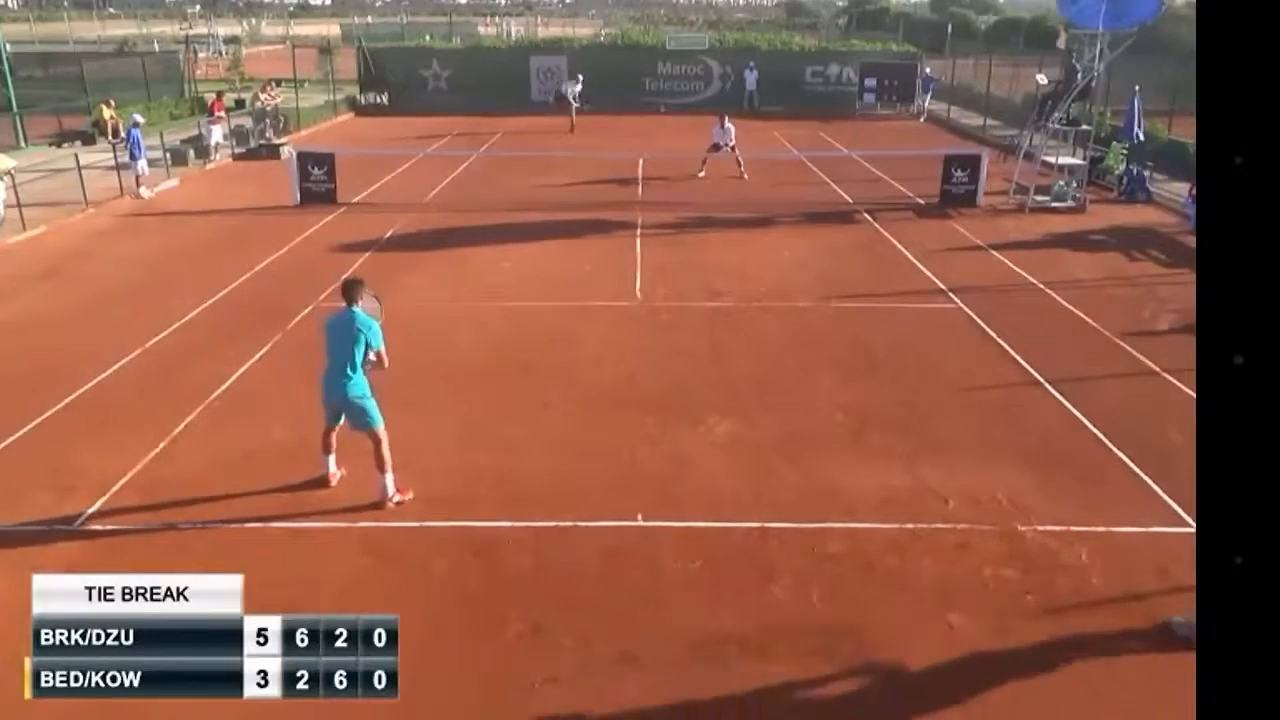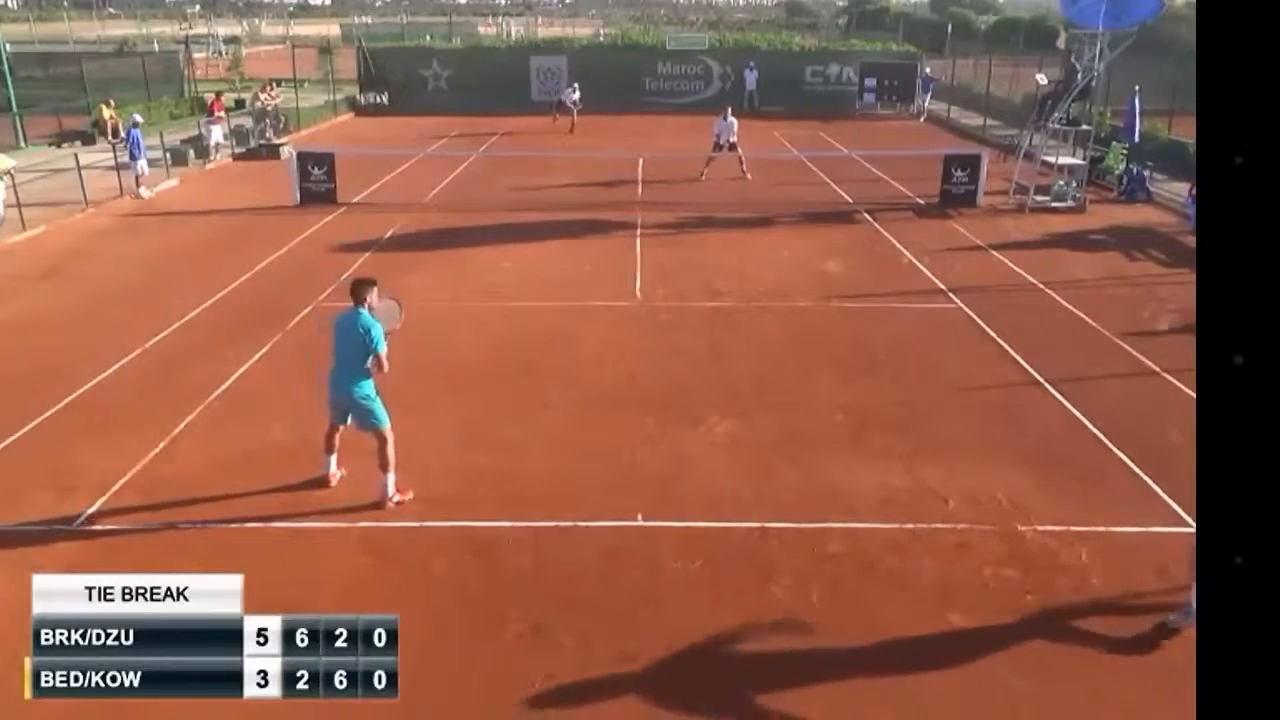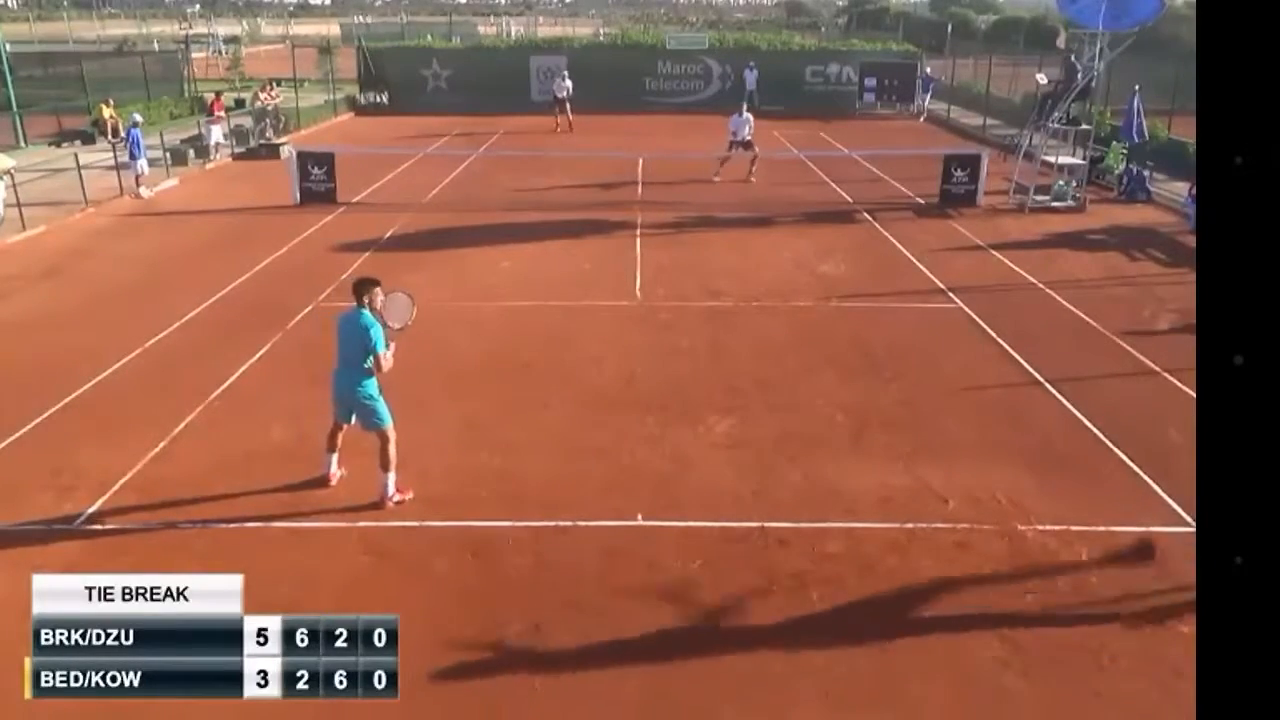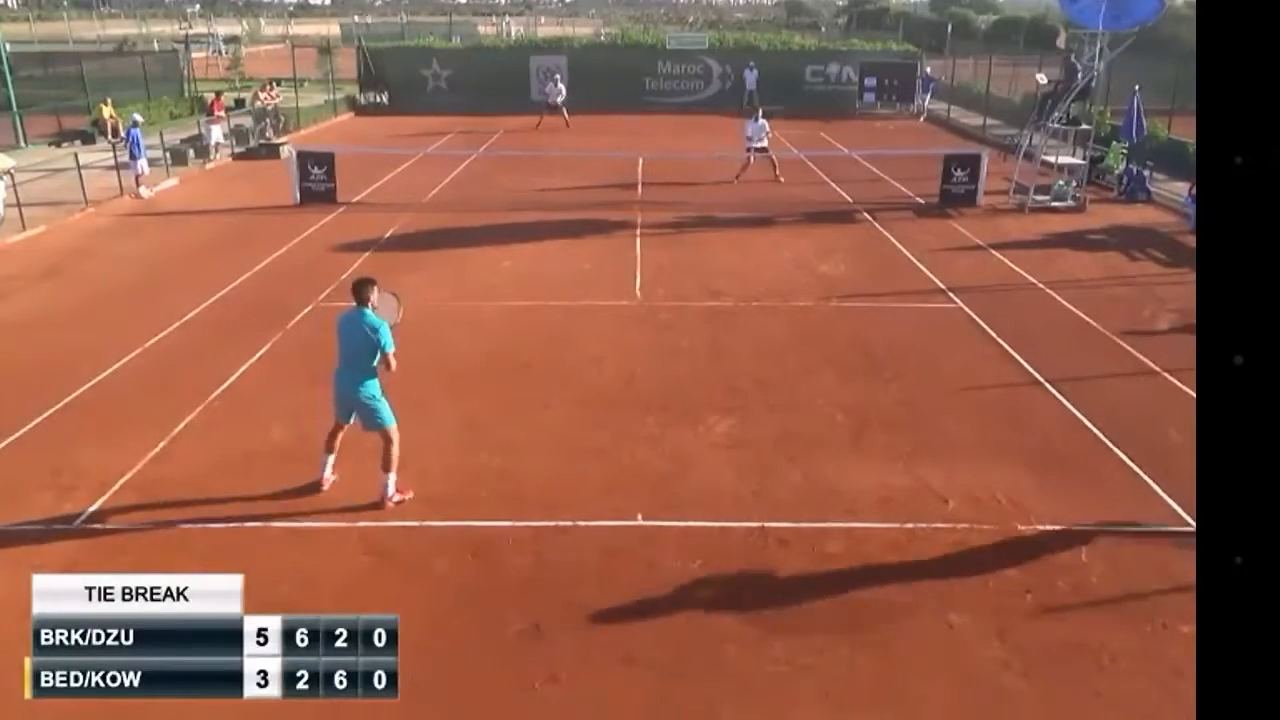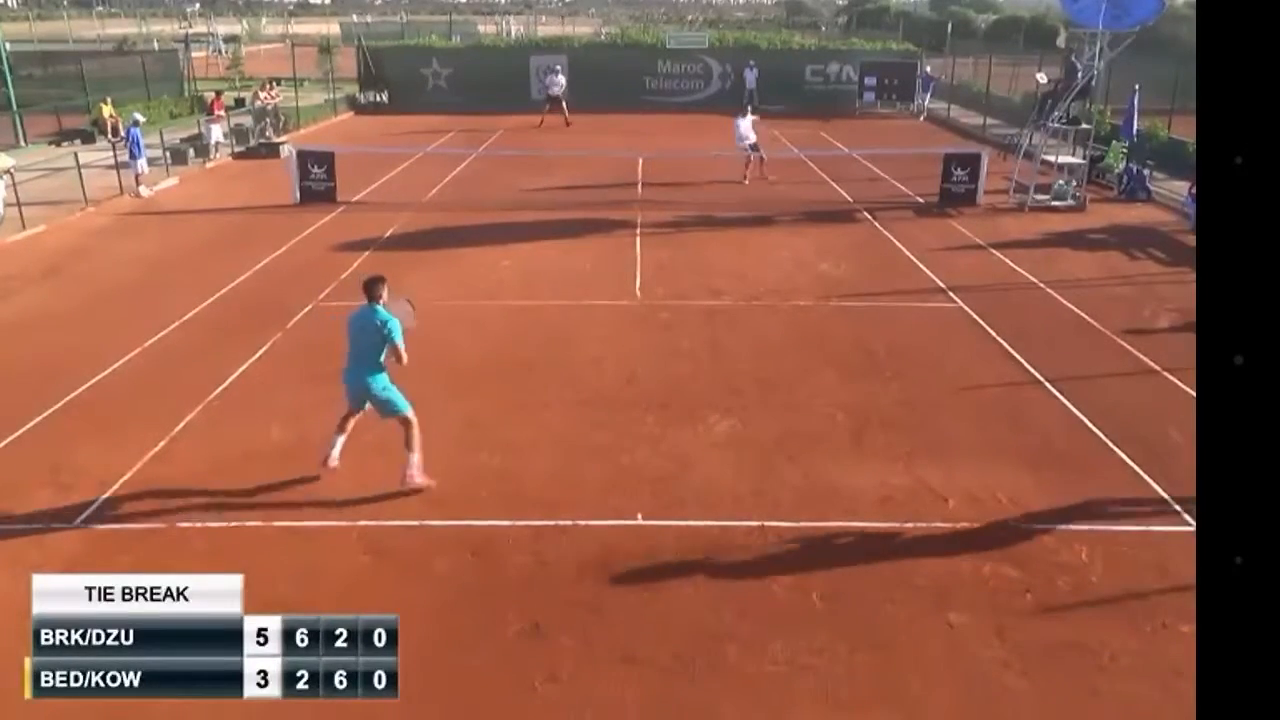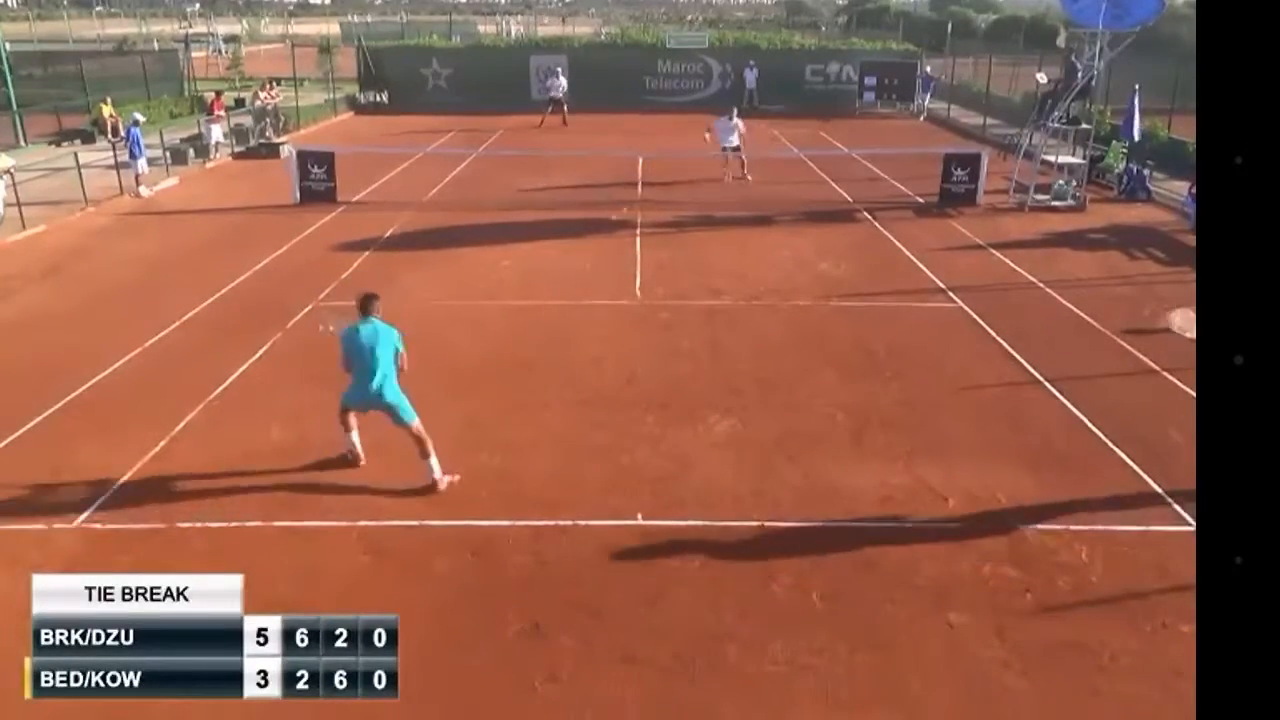
dt=0.3s
person 1, frame 1
left shoulder: (331, 321)
right shoulder: (369, 325)
right elbow: (383, 364)
left hip: (330, 387)
right hip: (355, 391)
left knee: (330, 428)
right knee: (380, 439)
left ankle: (331, 473)
right ankle: (390, 493)
person 1, frame 2
left shoulder: (341, 320)
right shoulder: (372, 326)
right elbow: (383, 368)
right wrist: (383, 354)
left hip: (337, 386)
right hip: (360, 391)
left knee: (334, 428)
right knee: (386, 438)
left ankle: (331, 472)
right ankle: (390, 492)
person 1, frame 3
left shoulder: (344, 319)
right shoulder: (372, 327)
right elbow: (381, 367)
left wrist: (383, 351)
right wrist: (390, 355)
left hip: (340, 385)
right hip: (363, 390)
left knee: (338, 426)
right knee: (388, 438)
left ankle: (332, 471)
right ankle: (389, 492)
person 1, frame 4
left shoulder: (344, 319)
right shoulder: (379, 326)
right elbow: (390, 366)
right wrist: (389, 354)
left hip: (342, 385)
right hip: (366, 390)
left knee: (339, 428)
right knee: (391, 438)
left ankle: (326, 476)
right ankle: (389, 493)
person 1, frame 5
left shoulder: (354, 317)
right shoulder: (389, 321)
right elbow: (402, 359)
right wrist: (398, 354)
left hip: (351, 379)
right hip: (374, 382)
left knee: (352, 413)
right knee: (410, 422)
left ankle: (332, 457)
right ankle: (412, 474)
person 1, frame 6
left shoulder: (348, 334)
right shoulder: (391, 333)
left elbow: (347, 368)
right elbow: (402, 365)
left hip: (361, 392)
right hip: (388, 392)
left knee: (345, 409)
right knee: (418, 432)
left ankle: (355, 452)
right ankle: (438, 477)
